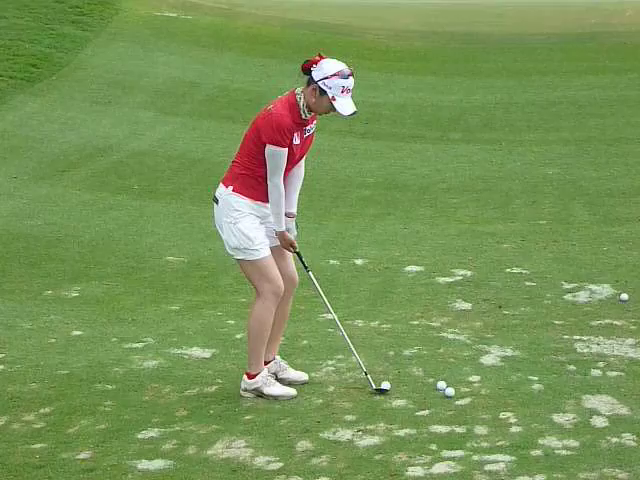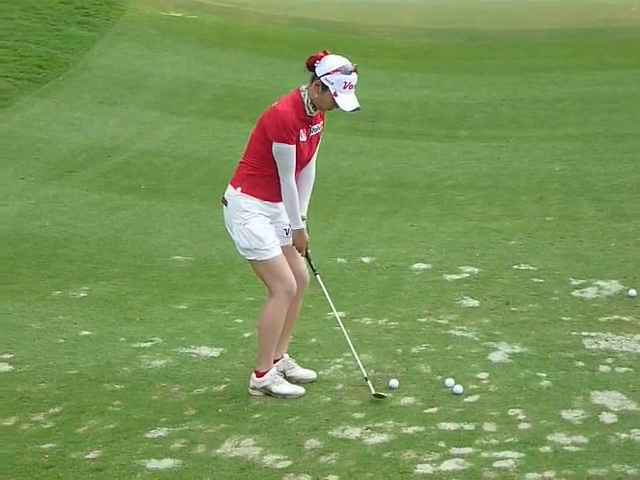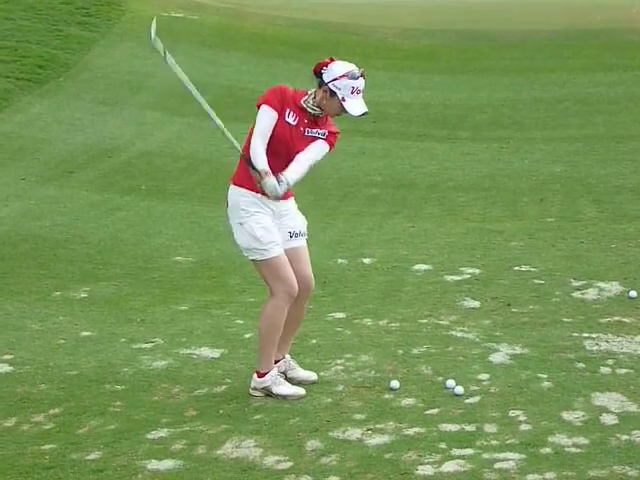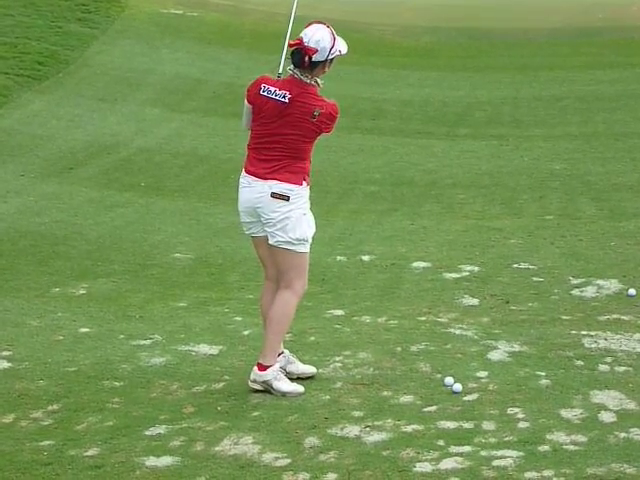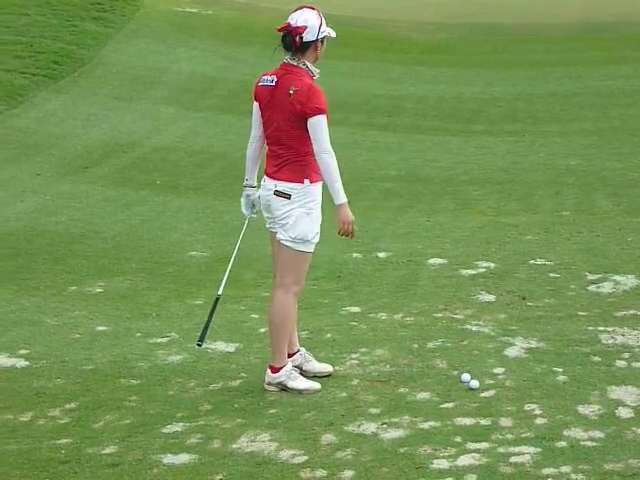
dt=1s
person 1, frame 1
left shoulder: (308, 112)
right shoulder: (279, 119)
left elbow: (297, 166)
right elbow: (274, 179)
left wrist: (290, 216)
right wrist: (280, 228)
left hip: (264, 205)
right hip: (239, 205)
left knee: (289, 281)
right knee: (271, 288)
left ankle: (270, 361)
right ankle: (253, 377)
person 1, frame 2
left shoulder: (316, 114)
right shoulder: (284, 116)
left elbow: (307, 169)
right elbow: (288, 178)
left wrist: (301, 220)
right wrist: (297, 229)
left hip: (273, 206)
right hip: (248, 206)
left knee: (300, 281)
right knee: (283, 287)
left ankle: (279, 359)
right ankle: (262, 376)
person 1, frame 3
left shoulder: (327, 132)
right shoulder: (280, 96)
left elbow: (302, 164)
right elbow: (257, 143)
left wrist: (278, 181)
right wrist: (262, 168)
left hip: (278, 203)
right hip: (249, 202)
left knee: (305, 287)
right knee: (285, 289)
left ankle: (279, 359)
right ankle: (263, 376)
person 1, frame 4
left shoulder: (260, 87)
right shoulder: (326, 110)
left hip: (250, 188)
right hip: (285, 197)
left knee: (274, 279)
right knee: (294, 285)
left ankle: (277, 354)
right ankle: (265, 368)
person 1, frame 5
left shoulder: (265, 82)
right shoulder: (309, 91)
left elbow: (256, 139)
right elbow: (323, 151)
left wrist: (251, 185)
right wrist: (342, 203)
left hip: (274, 187)
right hip: (298, 193)
left knee: (289, 280)
right knee: (288, 285)
left ankle: (294, 352)
right ankle: (278, 370)
